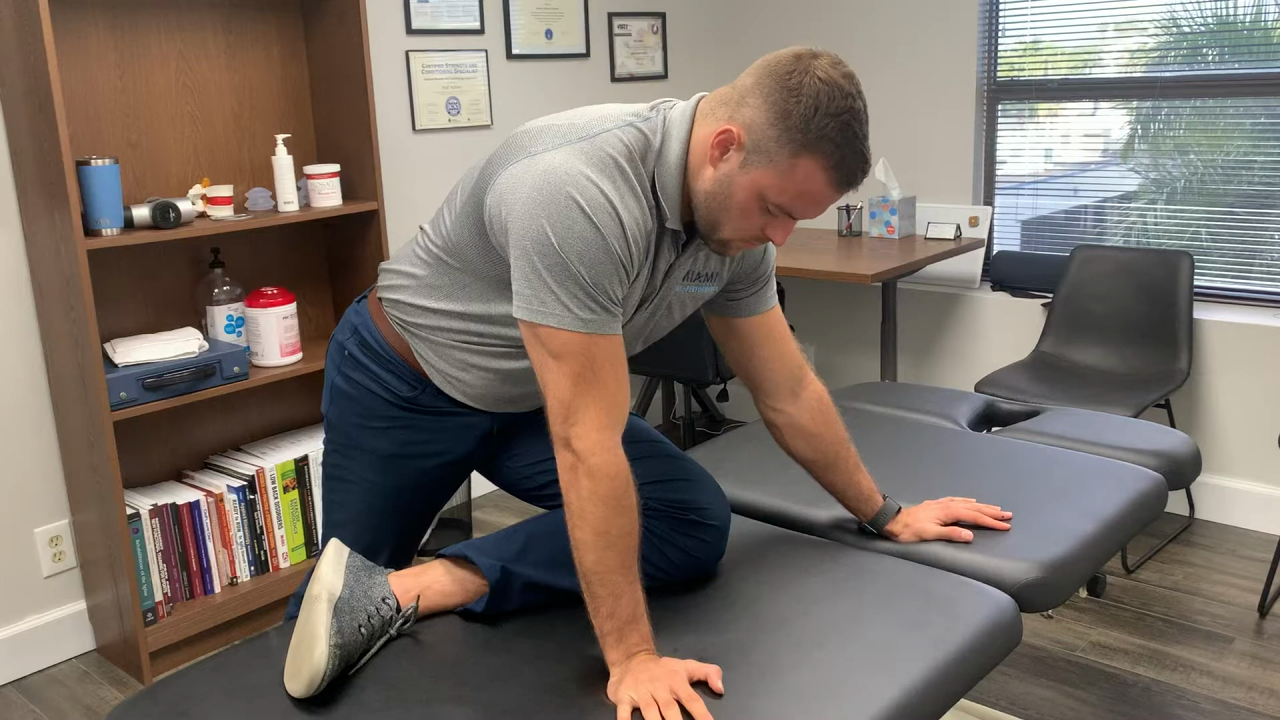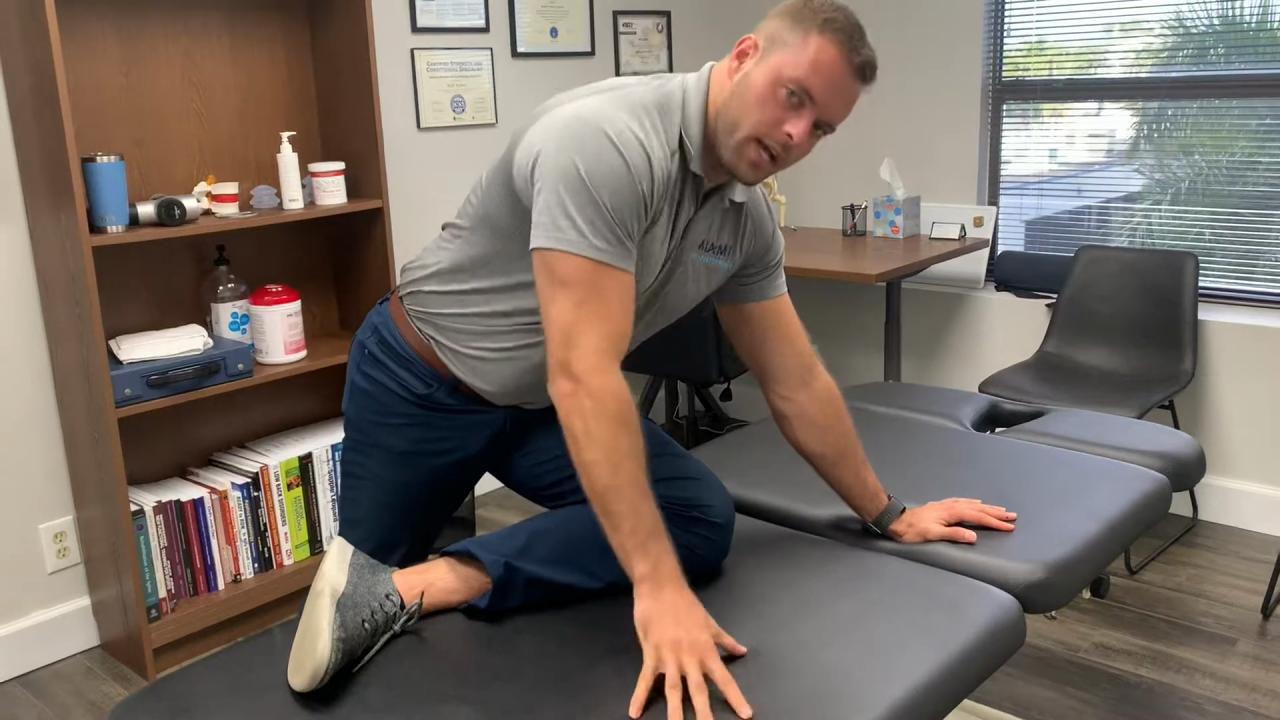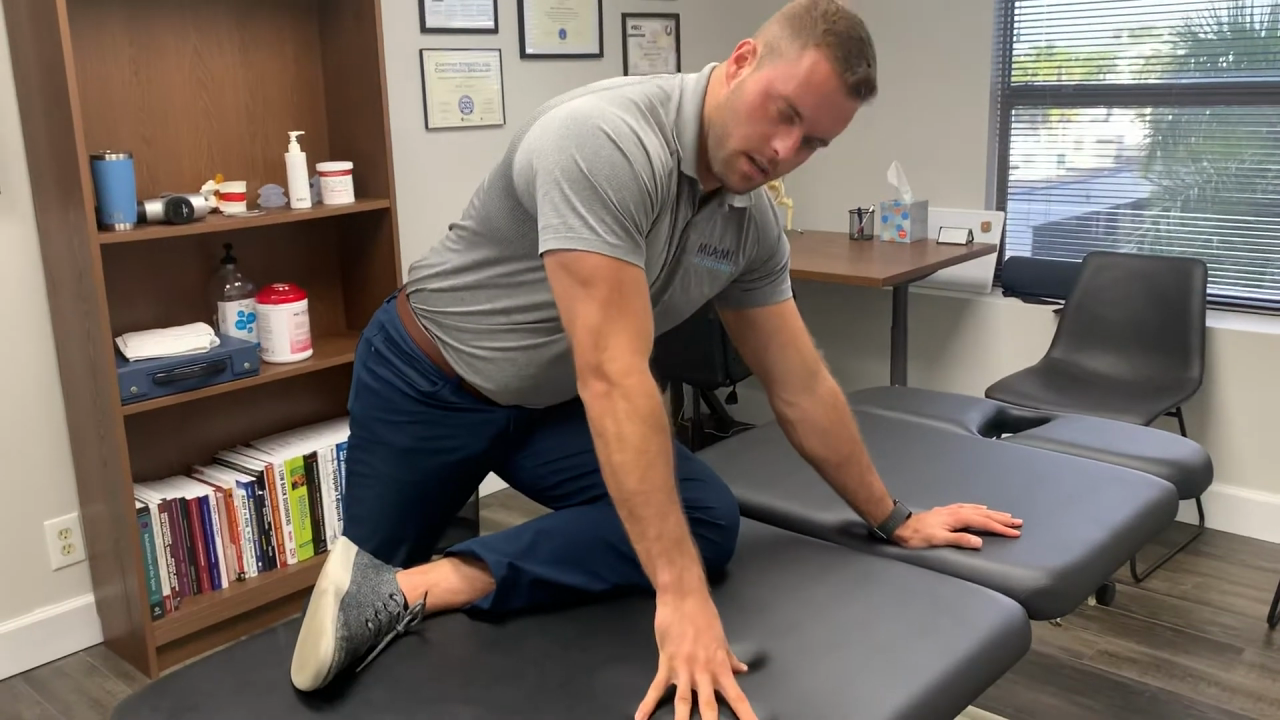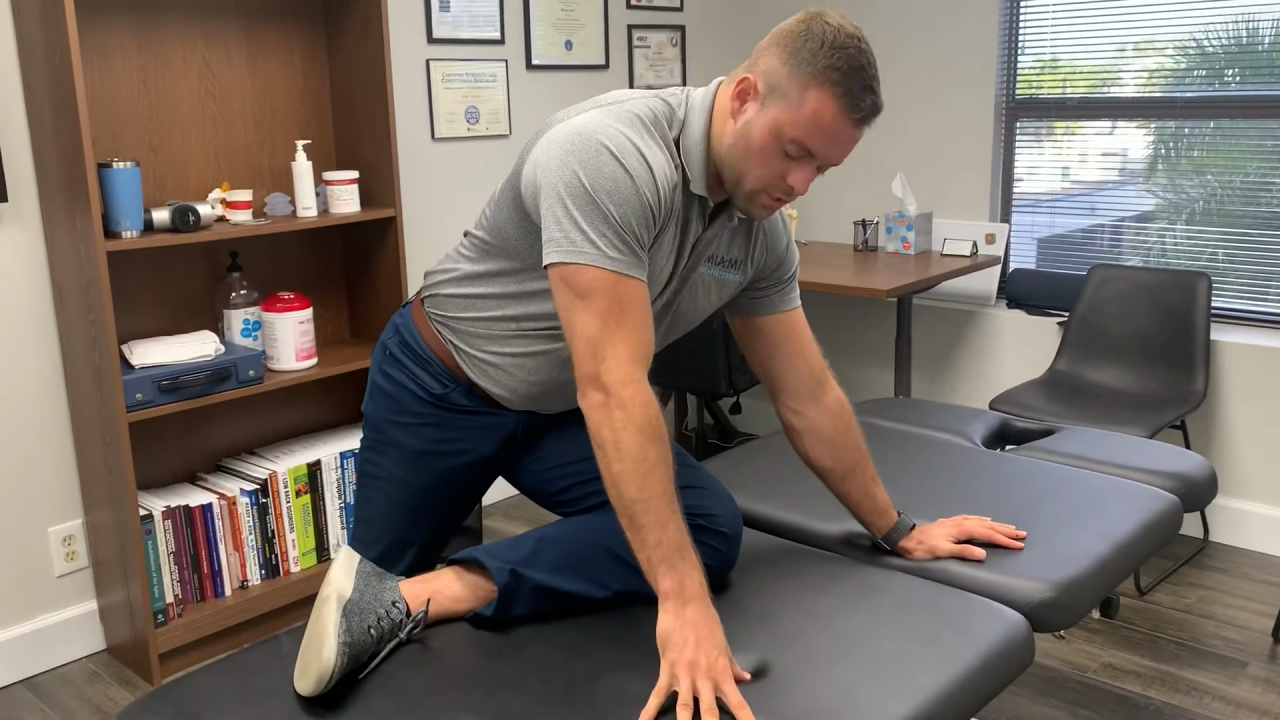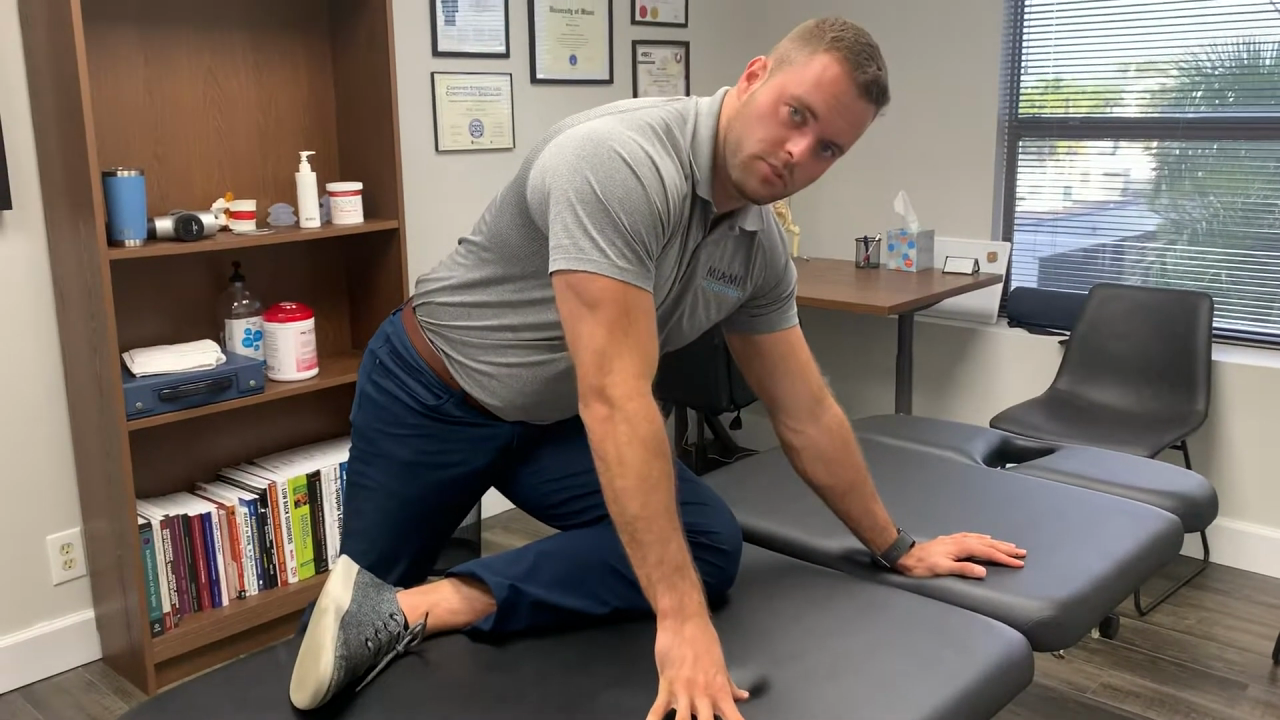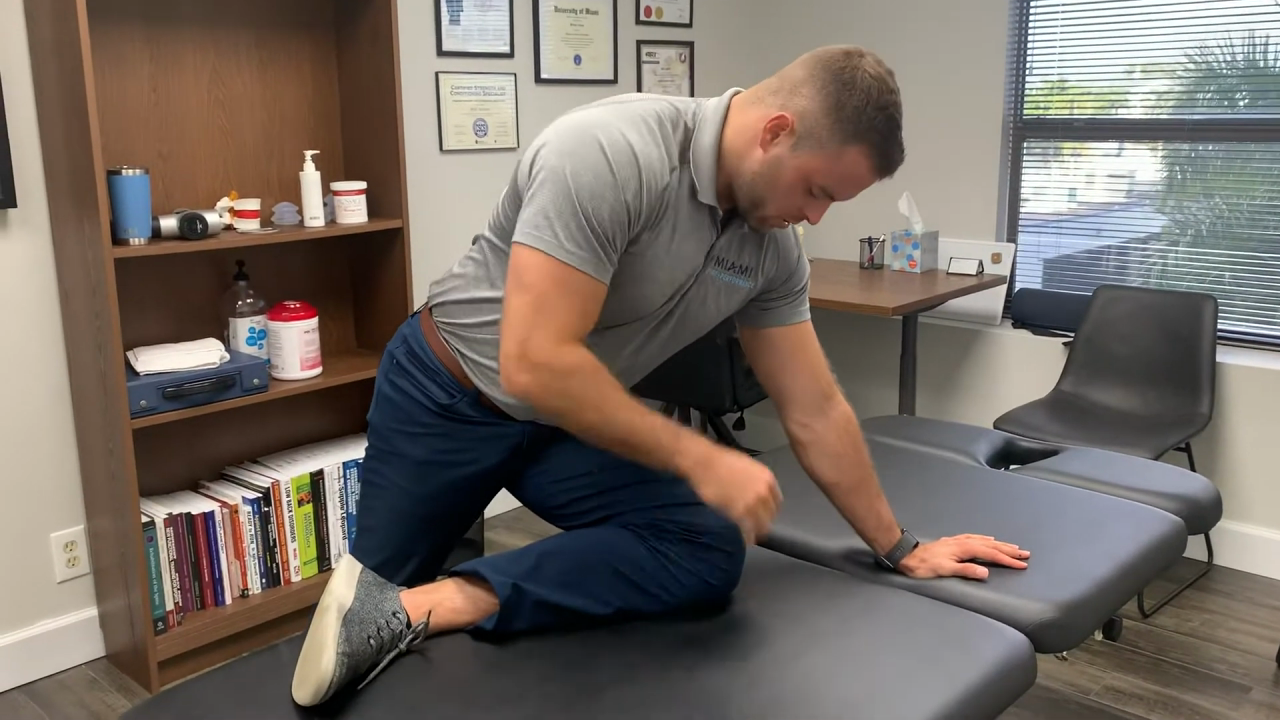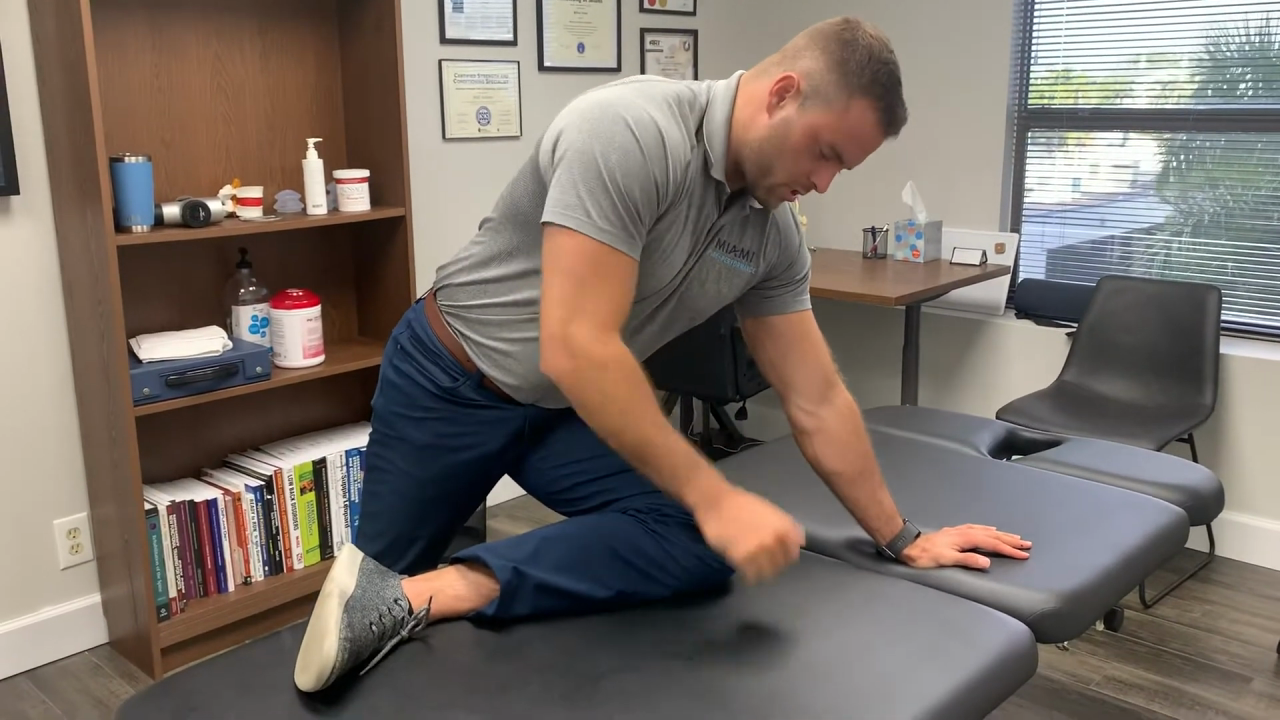
dt=0.7s
person 1, frame 1
left shoulder: (734, 223)
right shoulder: (579, 190)
left elbow: (788, 394)
right elbow: (589, 447)
left wrist: (886, 515)
right wrist: (631, 657)
left hip: (530, 395)
right hip: (401, 379)
left knee: (694, 523)
right knee: (338, 612)
left ankle: (407, 594)
person 1, frame 2
left shoulder: (748, 218)
right shoulder: (609, 139)
left elbow: (795, 383)
right elbow: (583, 377)
left wrist: (889, 515)
right wrist: (656, 587)
left hip: (538, 399)
right hip: (422, 381)
left knee: (700, 520)
left ankle: (415, 590)
person 1, frame 3
left shoulder: (751, 224)
right shoulder: (604, 140)
left elbow: (800, 388)
right elbow: (614, 379)
left wrist: (894, 519)
right wrist: (681, 594)
left hip: (549, 401)
right hip: (427, 379)
left knee: (706, 520)
right knee: (374, 578)
left ankle: (420, 590)
person 1, frame 4
left shoulder: (762, 233)
right shoulder: (609, 155)
left elbow: (807, 398)
right elbow: (612, 389)
left wrist: (898, 531)
right wrist: (683, 602)
left hip: (558, 408)
right hip: (443, 385)
left knee: (709, 528)
right knee: (379, 583)
left ankle: (418, 600)
person 1, frame 5
left shoulder: (759, 248)
right shoulder: (619, 161)
left elbow: (805, 415)
right elbow: (616, 401)
left wrist: (898, 549)
right wrist: (681, 618)
left hip: (551, 418)
right hip: (430, 393)
left knee: (709, 545)
right knee: (351, 624)
left ankle: (417, 612)
person 1, frame 6
left shoulder: (771, 247)
right shoulder: (611, 152)
left elbow: (814, 413)
right elbow: (535, 363)
left wrist: (900, 548)
right wrist: (698, 460)
left hip: (572, 414)
right hip: (450, 395)
left knee: (711, 551)
left ankle: (420, 609)
person 1, frame 7
left shoulder: (772, 233)
right shoulder: (629, 132)
left elbow: (816, 401)
right elbow: (575, 351)
left wrist: (902, 539)
right wrist: (714, 498)
left hip: (568, 405)
right hip: (452, 379)
left knee: (704, 540)
right knee: (381, 579)
left ankle: (425, 598)
